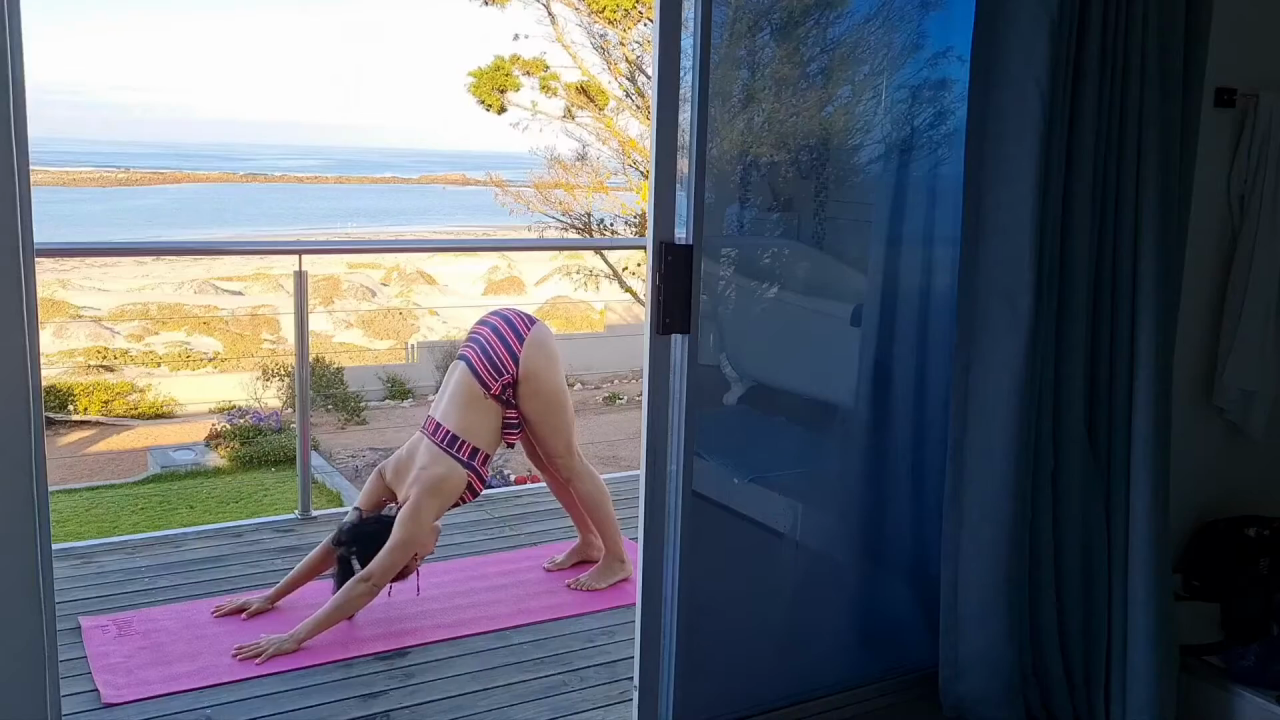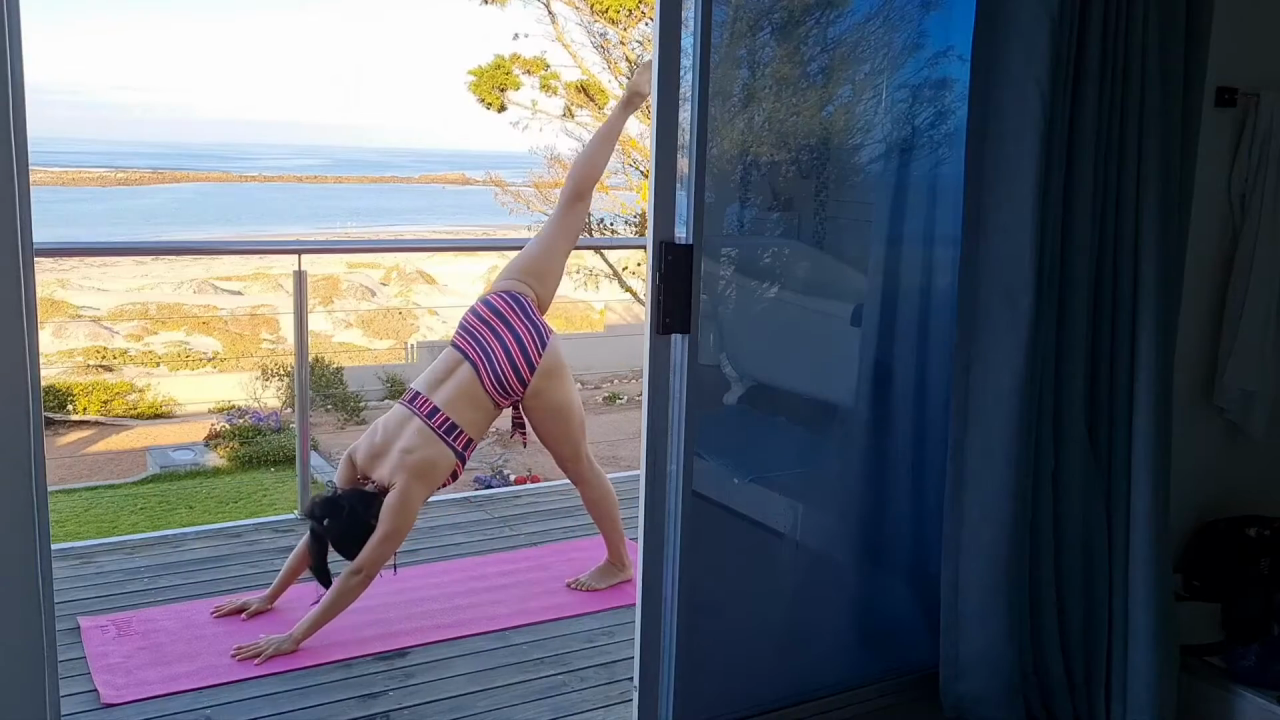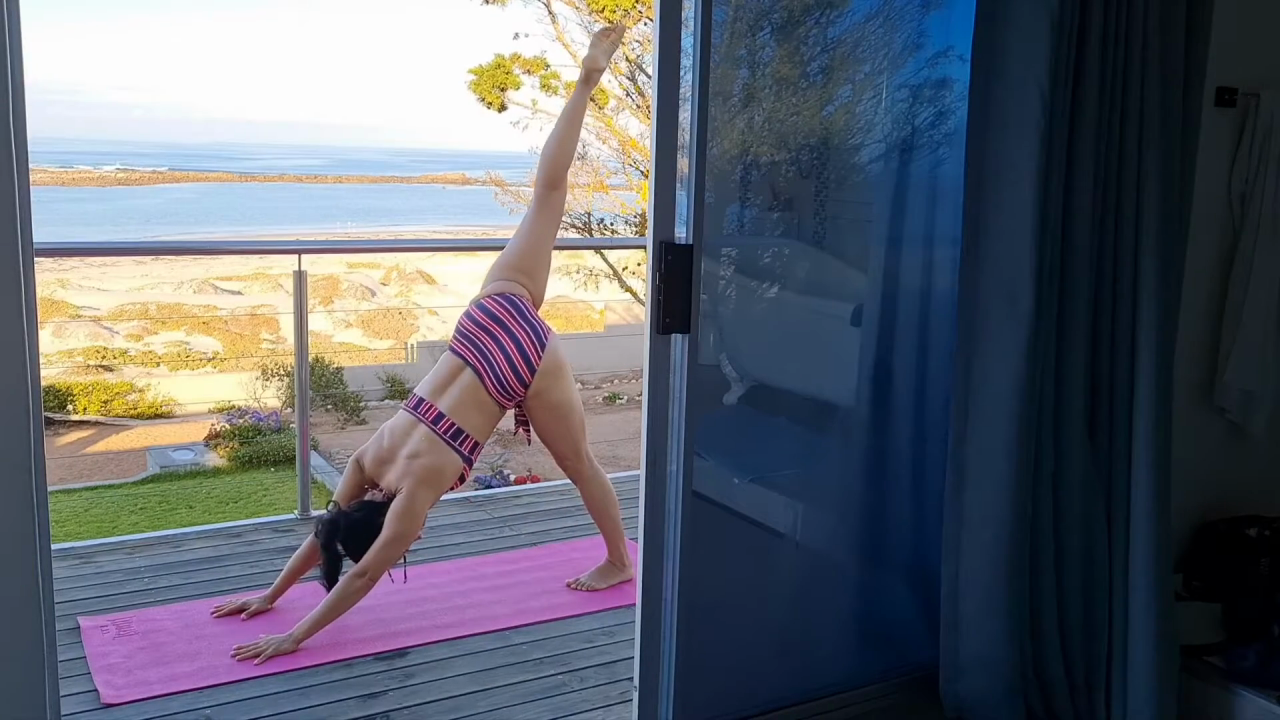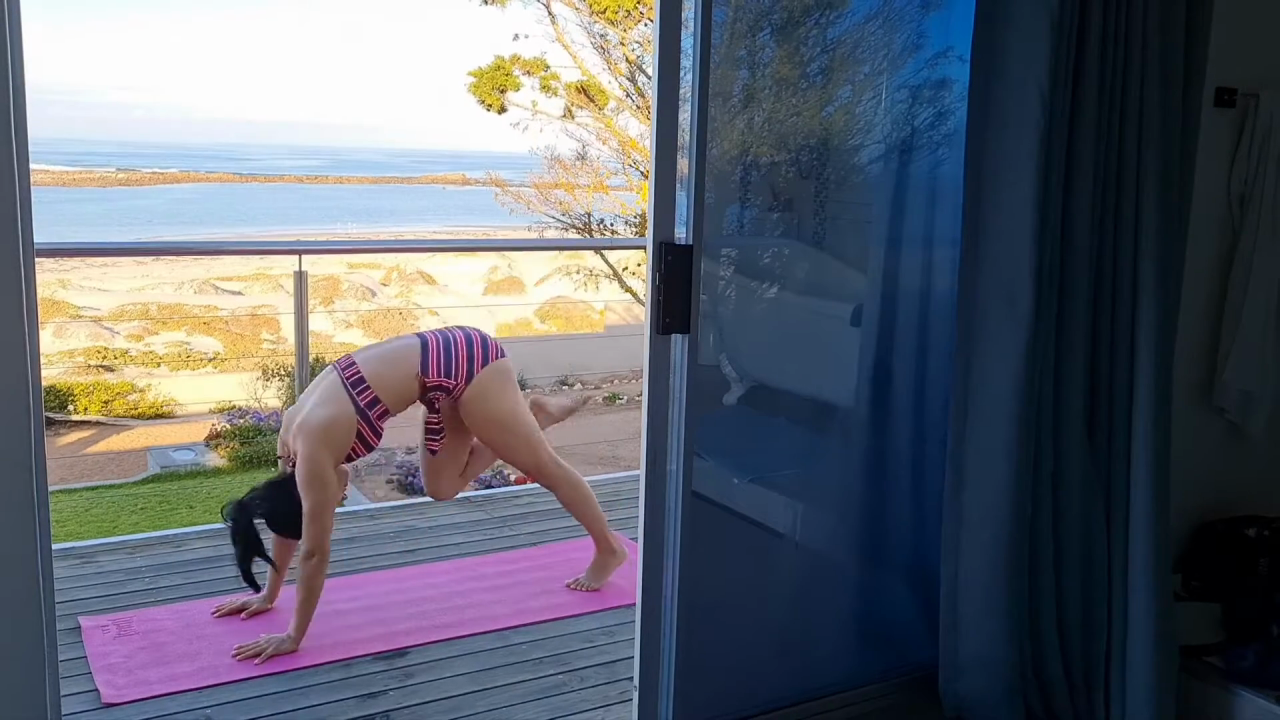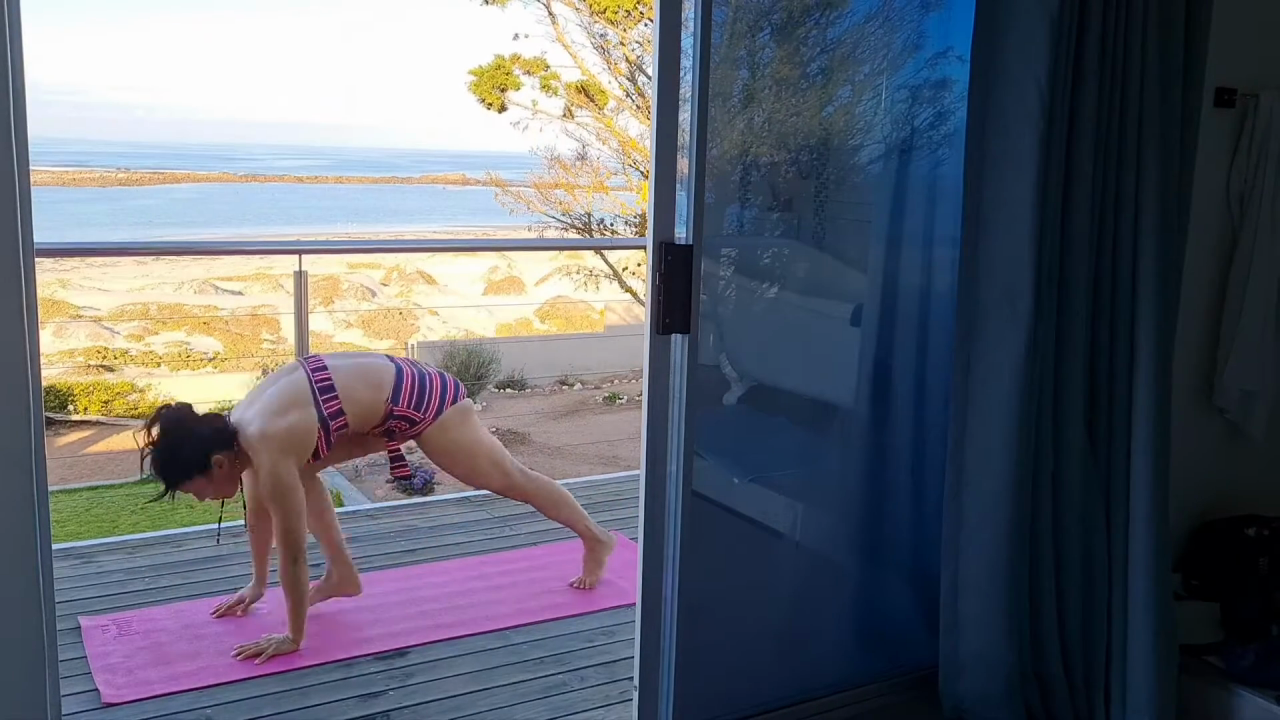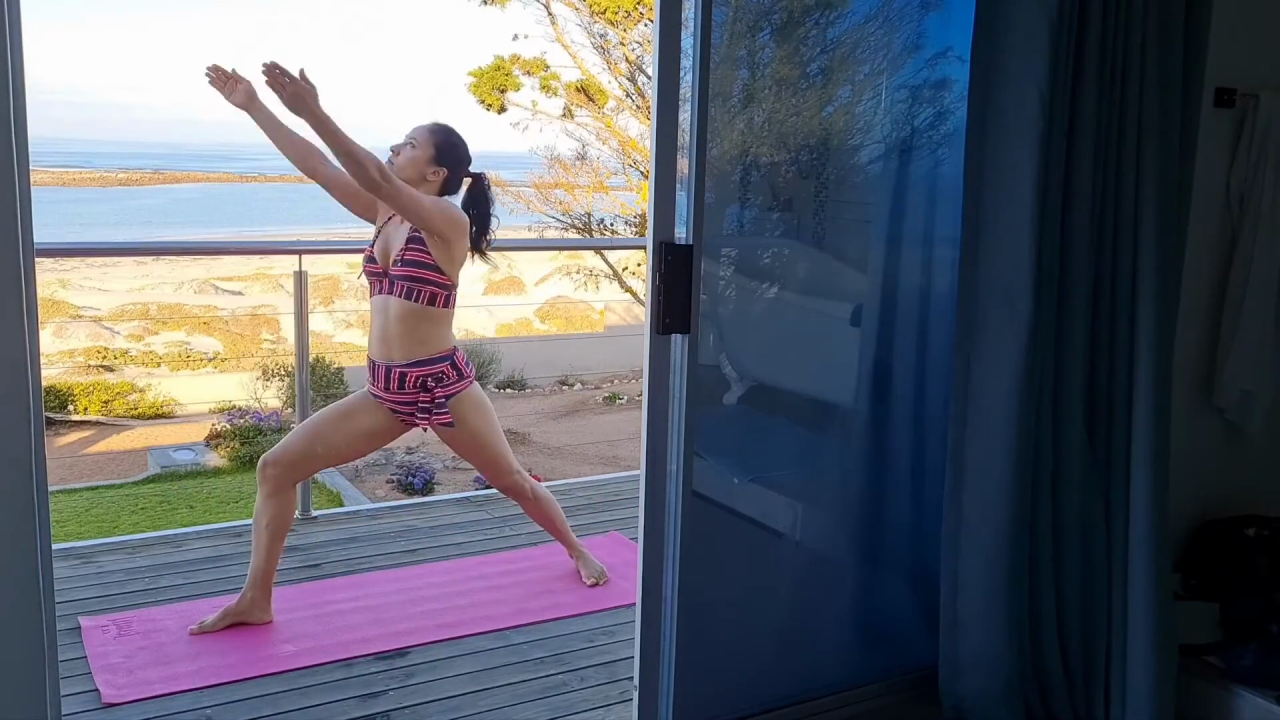
dt=0.7s
person 1, frame 1
left shoulder: (425, 493)
right shoulder: (393, 473)
left elbow: (369, 581)
right elbow: (339, 541)
left wrist: (295, 637)
right wrist: (271, 597)
left hip: (513, 345)
right hip: (497, 339)
left knee: (565, 462)
right knee: (544, 461)
left ankle: (617, 559)
right ankle: (588, 544)
person 1, frame 2
left shoulder: (407, 484)
right shoulder: (361, 457)
left elbow: (359, 574)
right elbow: (320, 529)
left wrist: (294, 637)
right wrist: (269, 595)
left hip: (520, 351)
right hip: (498, 316)
left knee: (577, 464)
right knee: (570, 203)
left ankle: (619, 564)
right ankle: (627, 105)
person 1, frame 3
left shoulder: (413, 487)
right shoulder: (374, 457)
left elbow: (362, 575)
right elbow: (326, 531)
left wrist: (292, 638)
right wrist: (267, 596)
left hip: (519, 353)
right hip: (498, 319)
left knee: (578, 464)
right knee: (547, 191)
left ankle: (619, 563)
right ankle: (587, 81)
person 1, frame 4
left shoulder: (312, 452)
right shoulder: (293, 433)
left elbow: (313, 552)
right elbow: (292, 530)
left wrist: (295, 637)
right wrist: (267, 595)
left hip: (458, 360)
right hip: (442, 358)
left knee: (540, 466)
right knee: (443, 488)
left ankle: (609, 549)
right ankle: (533, 411)
person 1, frame 5
left shoulder: (267, 452)
right shoulder: (236, 429)
left elbow: (291, 551)
right elbow: (259, 507)
left wrist: (294, 636)
right wrist: (257, 585)
left hip: (422, 400)
right hip: (394, 389)
left knee: (509, 481)
left ankle: (594, 540)
right ankle: (341, 572)
person 1, frame 6
left shoulder: (447, 222)
right shoulder: (388, 214)
left elbow: (377, 177)
right elbow: (319, 169)
left wrist: (315, 116)
right wrist: (254, 108)
left hip: (442, 382)
right hip: (384, 389)
left knee: (513, 481)
right knee: (275, 467)
left ankle: (577, 550)
right ankle: (256, 601)
